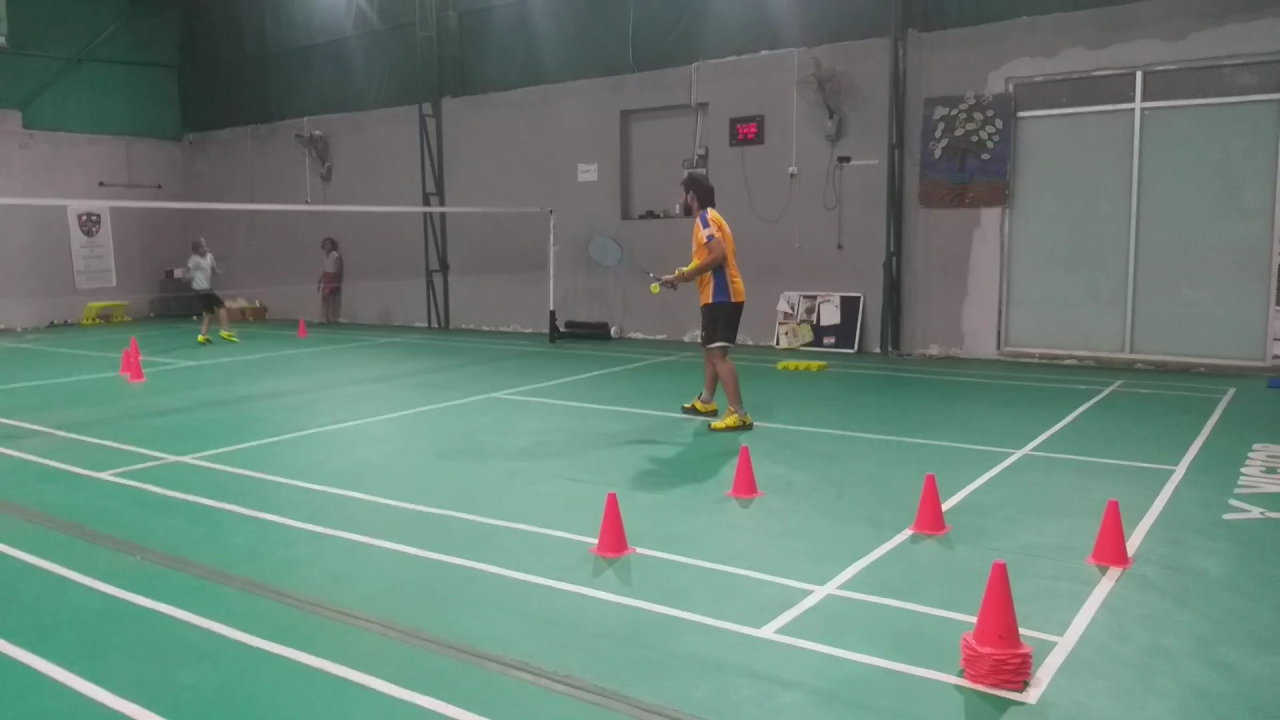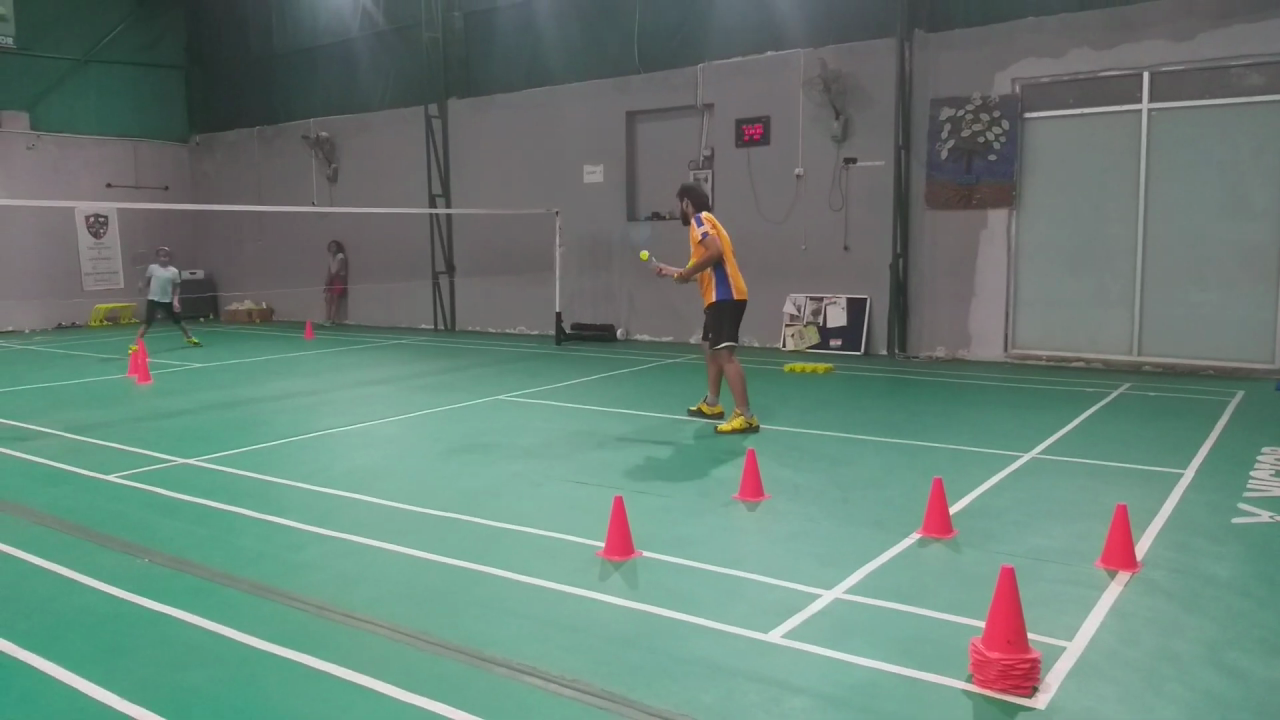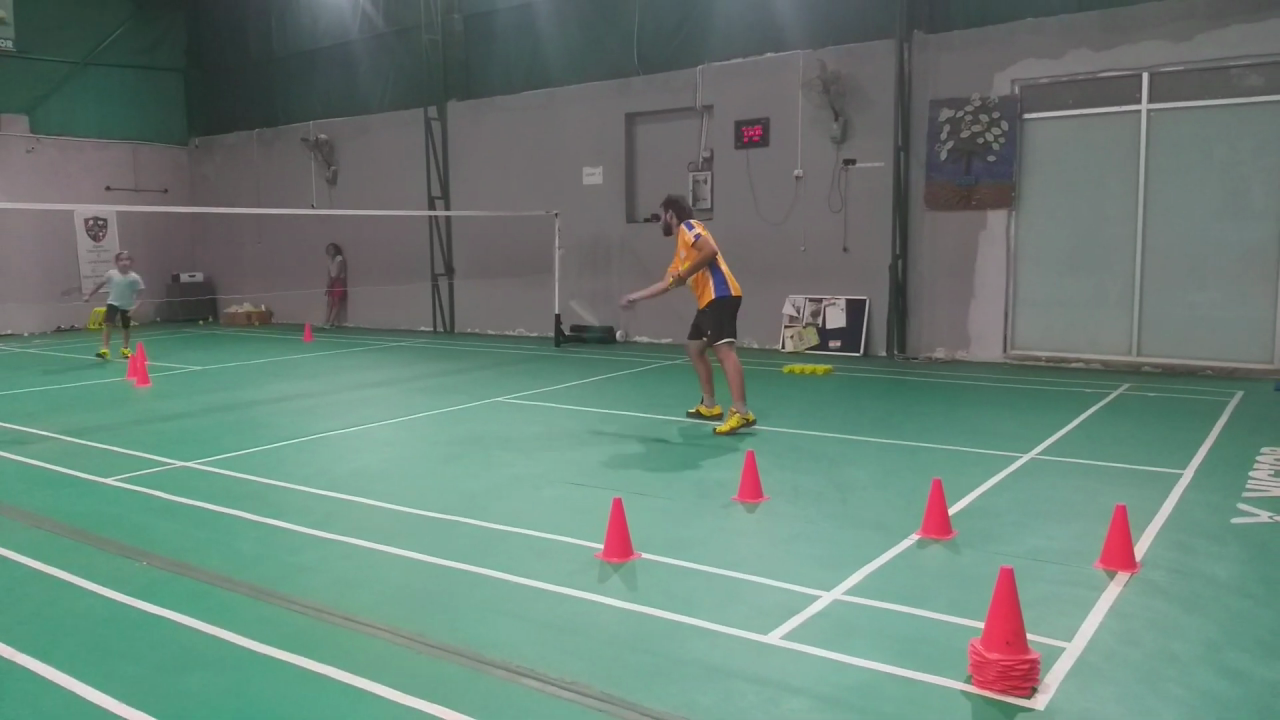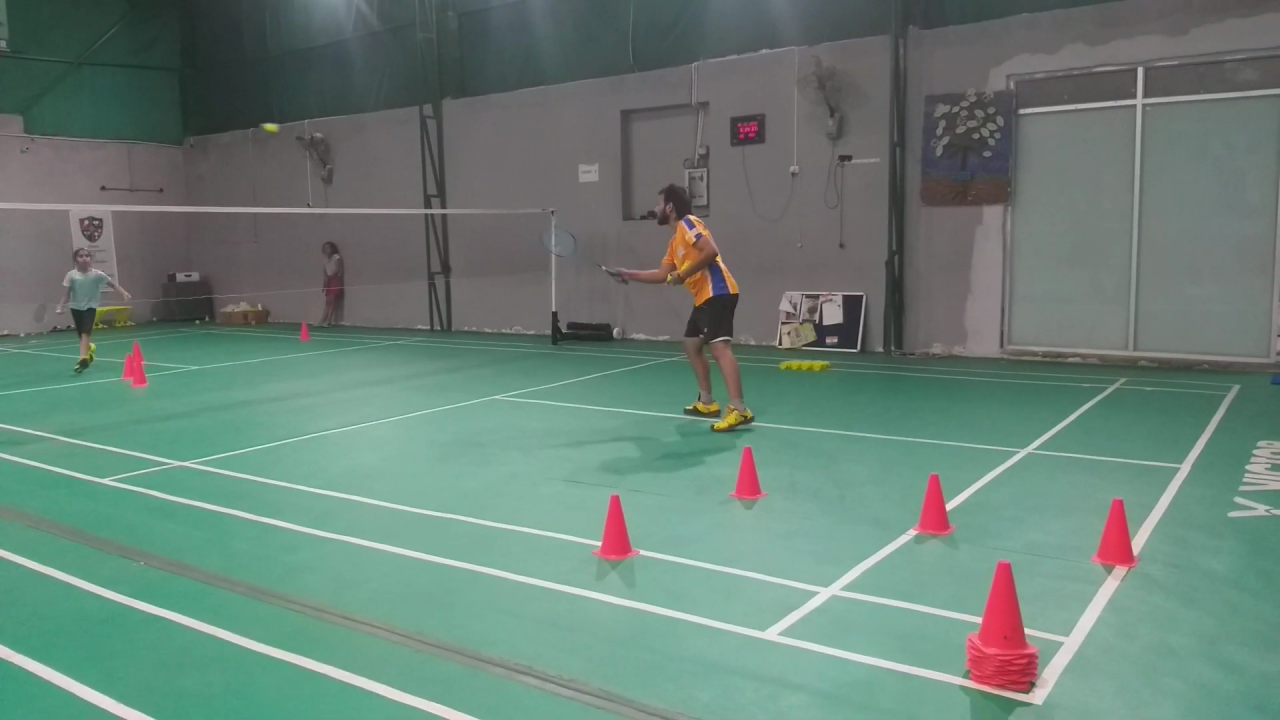
dt=0.4s
person 1, frame 1
left shoulder: (705, 218)
right shoulder: (708, 219)
left elbow: (718, 256)
left wrist: (689, 273)
right wrist: (678, 277)
left hip: (720, 297)
right hip: (719, 297)
left knee: (718, 354)
right knee: (711, 351)
left ankle: (739, 414)
right ankle: (706, 402)
person 1, frame 2
left shoulder: (699, 219)
right shoulder: (704, 223)
left elbow: (715, 252)
left wrist: (687, 272)
right wrist: (672, 271)
left hip: (723, 298)
right hip: (719, 297)
left knee: (725, 355)
right knee: (711, 350)
left ankle: (745, 416)
right ankle: (711, 404)
person 1, frame 3
left shoulder: (689, 227)
right shoulder: (681, 246)
left elbow: (711, 251)
right elbow: (667, 284)
left wrist: (684, 274)
right wrist: (636, 297)
left hip: (721, 296)
right hip: (708, 301)
left knee: (724, 351)
right knee: (695, 349)
left ankle: (742, 412)
right ankle: (710, 405)
person 1, frame 4
left shoulder: (688, 223)
right shoulder: (676, 238)
left elbow: (711, 252)
right elbow: (662, 274)
left wrist: (683, 274)
right wrist: (630, 273)
left hip: (717, 293)
right hip: (704, 297)
left knee: (720, 348)
right knee: (692, 346)
left ankle: (739, 410)
right ankle: (707, 402)
